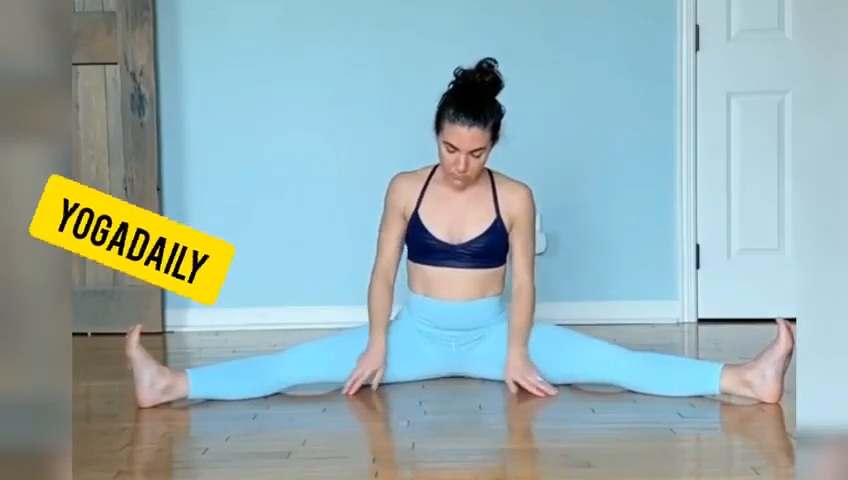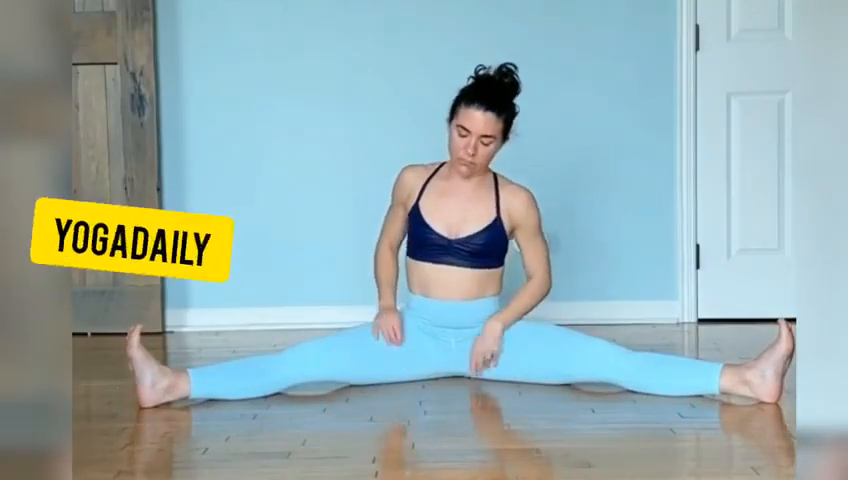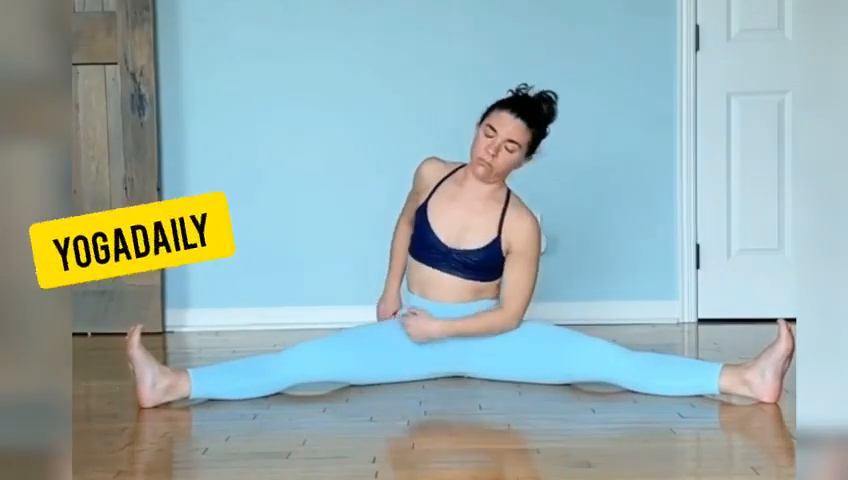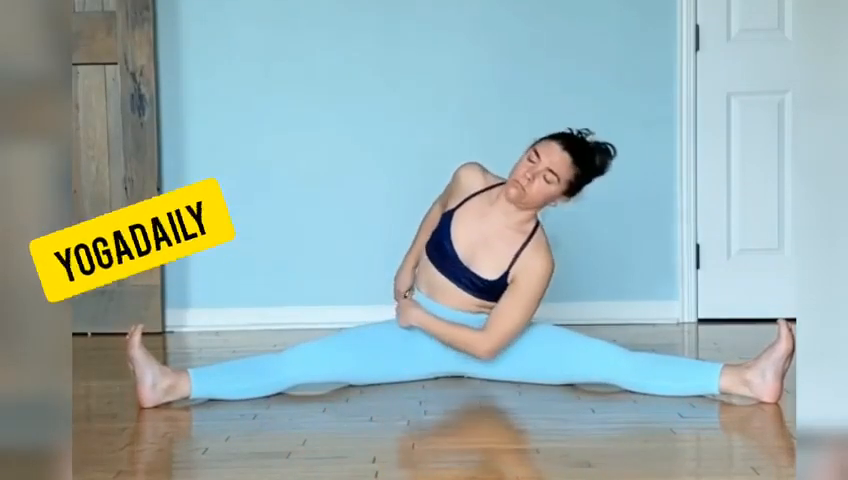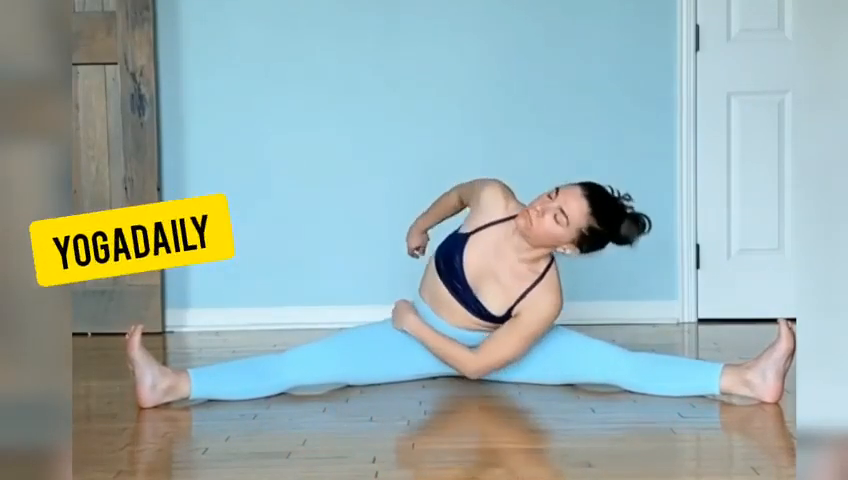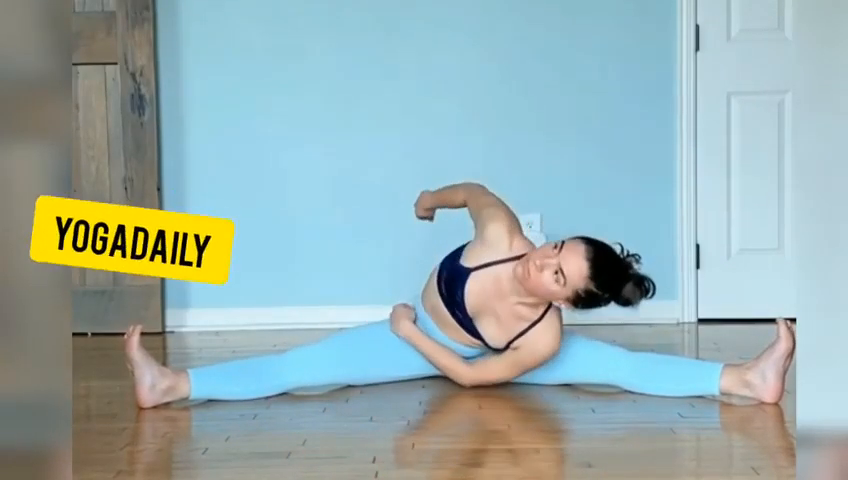
dt=0.5s
person 1, frame 1
left shoulder: (514, 196)
right shoulder: (405, 188)
left elbow: (523, 283)
right elbow: (383, 272)
left wrist: (518, 352)
right wrist: (377, 343)
left hip: (490, 334)
right hip: (418, 334)
left knee: (605, 362)
right knee: (301, 364)
left ankle: (743, 379)
right ankle: (172, 383)
person 1, frame 2
left shoulder: (516, 200)
right shoulder: (413, 180)
left elbow: (540, 277)
right elbow: (387, 245)
left wrist: (499, 327)
right wrist: (386, 305)
left hip: (488, 331)
right hip: (418, 331)
left knee: (604, 360)
right knee: (302, 363)
left ankle: (743, 379)
right ankle: (175, 384)
person 1, frame 3
left shoulder: (519, 222)
right shoulder: (431, 173)
left elbow: (512, 313)
right elbow: (405, 224)
left wrist: (443, 328)
right wrist: (391, 289)
left hip: (483, 339)
right hip: (414, 332)
left knee: (602, 360)
right knee: (303, 362)
left ankle: (742, 379)
right ankle: (175, 383)
person 1, frame 4
left shoulder: (536, 257)
right shoulder: (471, 178)
left elbow: (488, 346)
left wrist: (419, 318)
right wrist: (409, 264)
left hip: (481, 345)
right hip: (416, 333)
left knee: (608, 361)
right knee: (302, 363)
left ankle: (743, 378)
right ankle: (176, 383)
person 1, frame 5
left shoulder: (544, 298)
right shoulder: (493, 199)
left elbow: (477, 365)
right elbow: (460, 191)
left wrist: (412, 324)
right wrist: (421, 223)
left hip: (478, 353)
right hip: (417, 335)
left knee: (612, 364)
right knee: (303, 364)
right ankle: (174, 383)
person 1, frame 6
left shoulder: (545, 339)
right shoulder: (500, 234)
left elbow: (471, 375)
right elbow: (476, 190)
left wrist: (410, 333)
right wrist: (430, 198)
left hip: (467, 358)
right hip: (416, 331)
left knee: (613, 365)
right knee: (302, 366)
right ankle: (175, 384)
